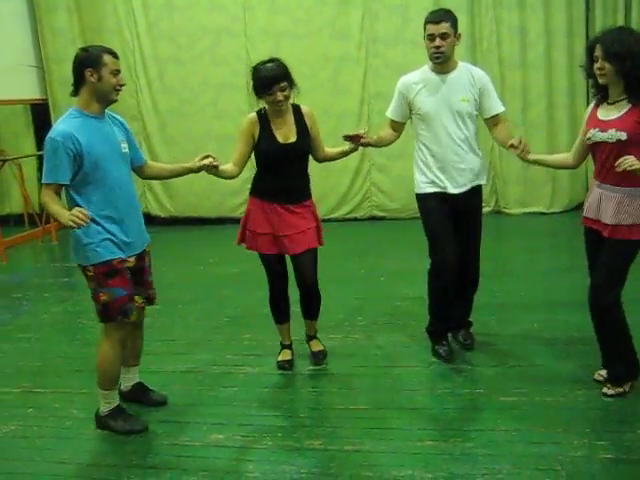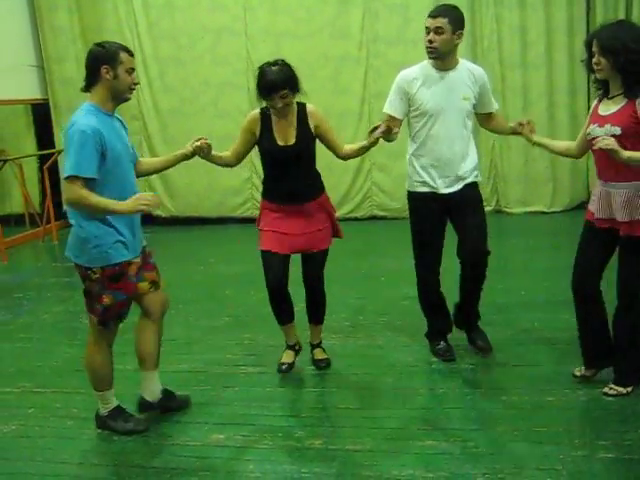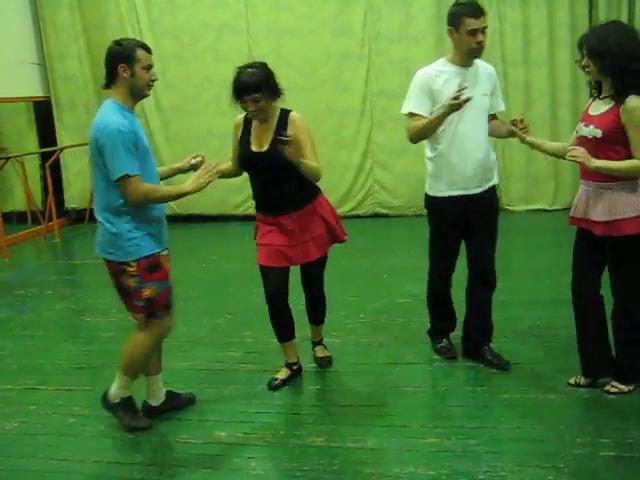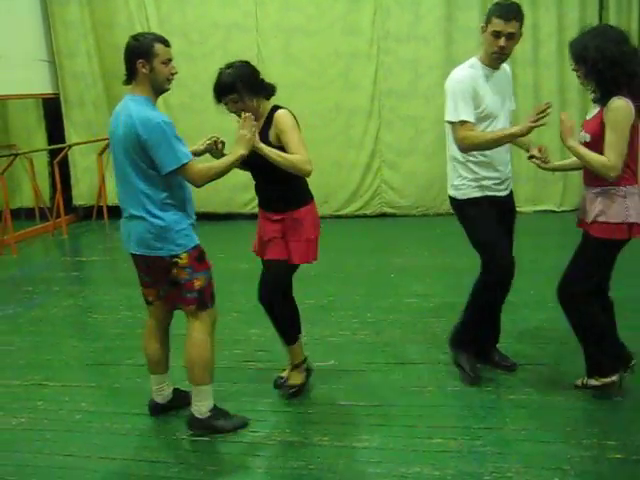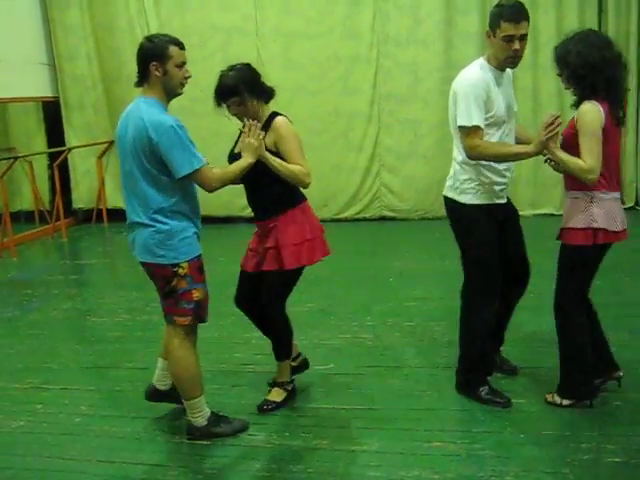
dt=0.4s
person 1, frame 1
left shoulder: (117, 124)
right shoulder: (64, 134)
left elbow: (143, 168)
right elbow: (48, 193)
left wrist: (189, 167)
right wrist: (66, 216)
left hip: (135, 241)
right hip: (101, 249)
left knee: (136, 317)
right knee: (117, 328)
left ankle: (129, 383)
right ankle: (107, 409)
person 1, frame 2
left shoulder: (115, 122)
right shoulder: (85, 128)
left elbow: (134, 166)
right elbow: (72, 193)
left wrist: (183, 155)
right wrist: (121, 207)
left hip: (130, 242)
right hip: (101, 251)
left knee: (155, 308)
right knee: (104, 332)
left ankle: (152, 394)
right ankle: (107, 410)
person 1, frame 3
left shoulder: (125, 118)
right shoulder: (114, 125)
right elbow: (134, 191)
left wrist: (180, 167)
right wrist: (188, 187)
left hip: (145, 240)
right hip: (130, 244)
left knee: (152, 322)
right knee: (157, 323)
left ankle: (155, 397)
right ankle: (118, 394)
person 1, frame 4
left shoulder: (125, 112)
right shoulder: (150, 120)
right elbow: (196, 176)
left wrist: (196, 149)
right wrist: (239, 152)
left hip: (143, 235)
right hip: (170, 236)
left knee: (159, 315)
right knee: (203, 317)
left ankle: (161, 396)
right ankle: (203, 412)
person 1, frame 5
left shoulder: (131, 116)
right shoulder: (162, 124)
right elbow: (209, 181)
left wrist: (191, 166)
right wrist: (248, 158)
left hip: (151, 238)
right hip: (172, 243)
left knee: (179, 319)
right knee: (184, 329)
left ankle: (162, 383)
right ankle: (200, 420)
person 2, frame 1
left shoulder: (476, 78)
right shoulder: (409, 84)
left elbow: (496, 123)
right elbow: (394, 129)
left wrist: (511, 140)
right wrist: (371, 141)
left hip: (469, 185)
right hip: (431, 187)
left knee: (468, 262)
right knee: (444, 261)
left ankle: (460, 322)
right ankle: (439, 332)
person 2, frame 2
left shoulder: (475, 76)
right shoulder: (408, 79)
left elbow: (488, 119)
right elbow: (391, 124)
left wrist: (514, 128)
right wrist: (387, 131)
left hip: (464, 183)
right hip: (423, 188)
left knee: (476, 254)
right knee: (427, 267)
left ankle: (468, 318)
right ankle: (438, 331)
person 2, frame 3
left shoulder: (488, 73)
right shoulder: (428, 77)
right elbow: (413, 133)
left wrist: (511, 130)
right wrist: (446, 111)
left hip: (484, 189)
right hip: (444, 192)
left knee: (483, 270)
right knee: (442, 270)
left ankle: (477, 341)
right ankle: (440, 332)
person 2, frame 4
left shoulder: (505, 73)
right shoulder: (463, 78)
right elbow: (465, 140)
left wrist: (528, 144)
right wrist: (519, 129)
left hip: (502, 190)
right hip: (472, 193)
left knee: (500, 269)
right knee: (499, 265)
left ankle: (485, 344)
right ankle: (464, 339)
person 2, frame 5
left shoulder: (506, 76)
right shoulder: (472, 81)
right elbow: (474, 147)
left wrist: (538, 141)
right wrist: (530, 150)
left hip: (497, 198)
right hip: (471, 201)
left knee: (516, 274)
right knee: (482, 288)
left ankle: (488, 346)
right ankle: (471, 377)
person 3, frame 1
right shoulder: (595, 108)
right elbow: (574, 159)
right wrist: (531, 158)
right hip: (598, 206)
left knee: (602, 292)
right knee: (602, 292)
person 3, frame 2
right shoulder: (599, 102)
right elbow: (577, 149)
right wrist: (536, 139)
right hip: (602, 203)
right knee: (582, 281)
right ankle: (597, 355)
person 3, frame 3
right shoulder: (594, 101)
right elbow: (571, 148)
left wrist: (594, 162)
right wrist: (529, 140)
right hip: (590, 206)
right knee: (583, 288)
right ankle: (596, 366)
person 3, frame 4
right shoulder: (603, 103)
left wrist: (571, 141)
right wrist: (554, 165)
right hip: (600, 209)
left knee: (572, 289)
right knee: (591, 291)
right ankle: (604, 367)
person 3, frame 5
left shoulder: (589, 110)
right shoulder: (606, 107)
left elbow: (590, 171)
left wrist: (554, 150)
right wrist: (560, 160)
left hip: (588, 216)
right hip: (598, 213)
left knee: (568, 302)
right knee: (576, 296)
left ankle: (576, 388)
right ankle: (602, 366)
person 4, frame 1
left shoulder: (305, 114)
right shoulder: (254, 122)
left elbow: (320, 155)
right elbow: (236, 168)
left wrist: (350, 149)
right wrist: (215, 169)
left hip: (301, 209)
right hip: (265, 211)
left knee: (308, 281)
right knee: (277, 282)
left ankle: (312, 334)
right ankle: (285, 343)
person 4, frame 2
left shoulder: (310, 115)
right shoulder: (255, 120)
left elbow: (341, 152)
right elbow: (233, 158)
left wrist: (369, 143)
right wrist: (207, 155)
left hip: (314, 209)
right hip: (276, 212)
left knee: (314, 279)
right knee: (275, 283)
left ankle: (316, 343)
right ankle: (291, 343)
person 4, frame 3
left shoulder: (293, 121)
right shoulder: (241, 125)
left elbow: (315, 174)
right elbow: (236, 167)
left wrist: (295, 158)
left hip: (308, 216)
right hip: (270, 222)
left knee: (313, 285)
right knee: (274, 294)
left ankle: (318, 341)
right ankle: (291, 362)
person 4, frame 4
left shoulder: (281, 117)
right shoulder: (251, 120)
left elbow: (304, 167)
left wrist: (259, 146)
left hip: (295, 218)
right hip: (270, 217)
left knee: (270, 293)
right knee: (278, 292)
left ankle: (300, 364)
right ankle: (298, 362)
person 4, frame 5
left shoulder: (278, 125)
left elbow: (303, 177)
left wrist: (263, 155)
left hip: (291, 225)
right hip: (267, 227)
left knee: (271, 303)
right knee: (246, 298)
left ankle: (284, 382)
right ankle: (293, 355)
